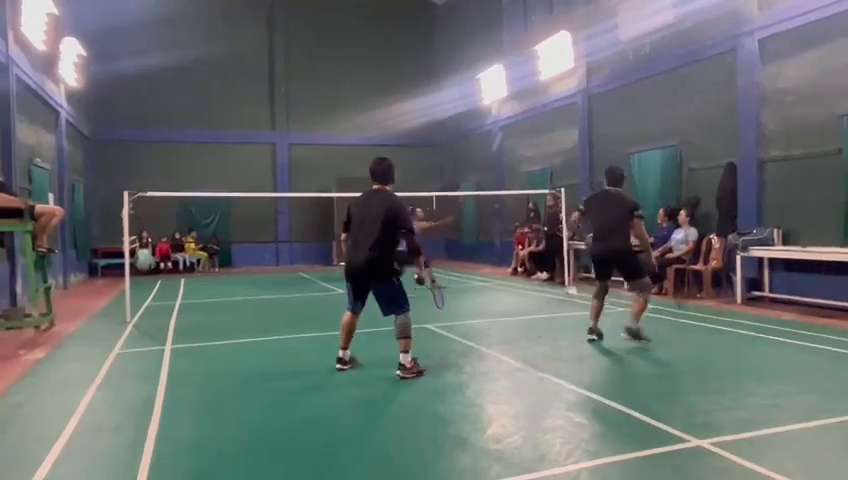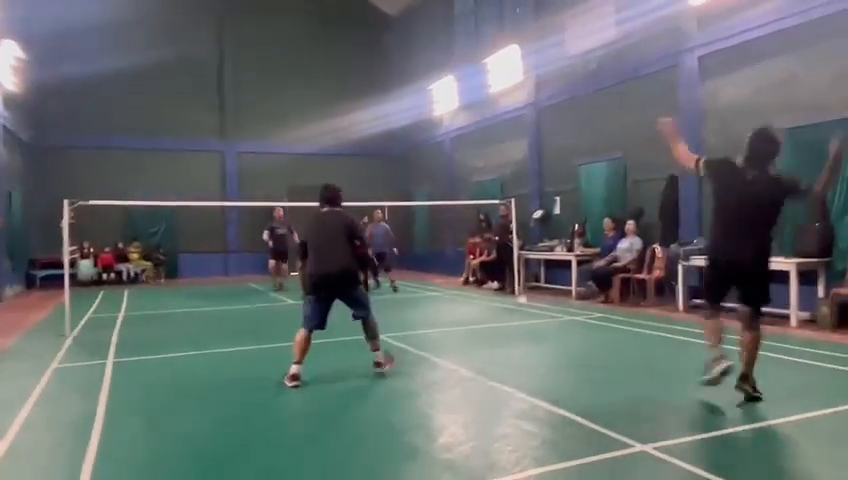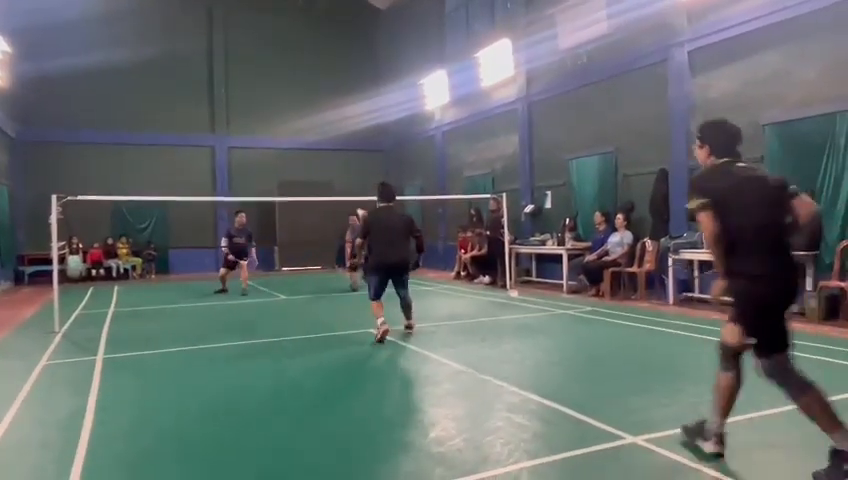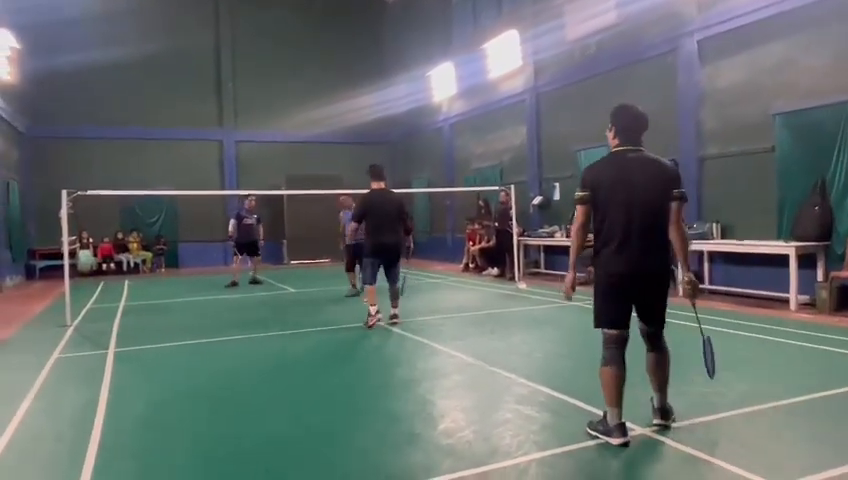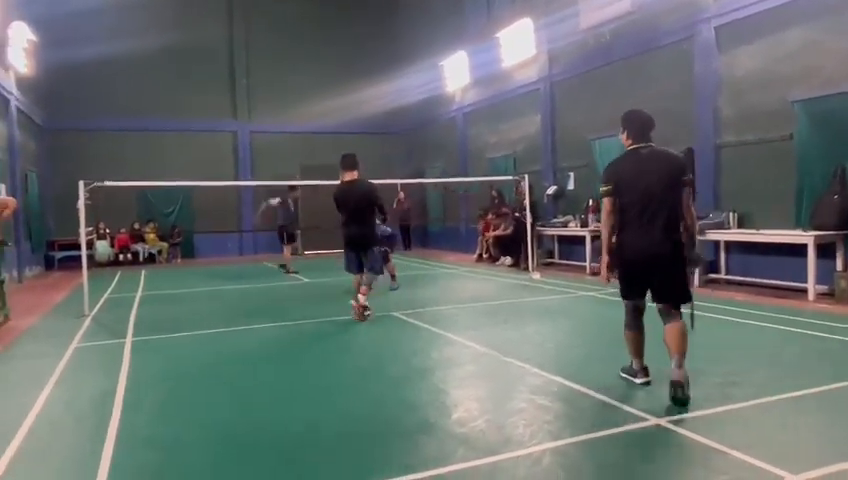
dt=1s
person 1, frame 1
left shoulder: (592, 200)
right shoulder: (630, 203)
left elbow: (574, 219)
right elbow: (640, 233)
left hip: (597, 250)
right hip: (620, 250)
left knee: (601, 288)
right knee: (643, 286)
left ankle: (593, 329)
right ankle: (633, 327)
person 1, frame 2
left shoulder: (724, 170)
right shoulder: (778, 185)
left elbow: (685, 158)
right elbow: (818, 191)
left wrist: (671, 135)
right wrist: (834, 160)
left hip: (721, 257)
right hip: (755, 261)
left knee: (712, 308)
right knee: (751, 318)
left ankle: (717, 358)
right ankle: (747, 379)
person 1, frame 3
left shoulder: (704, 182)
right shoulder: (763, 178)
left elbow: (710, 233)
right elbow: (808, 210)
left wrist: (723, 275)
right wrist: (775, 242)
left hip: (755, 282)
right hip: (782, 276)
left knee: (778, 369)
right knee: (730, 347)
right ankle: (713, 431)
person 1, frame 4
left shoulder: (594, 172)
right shoulder: (666, 171)
left elbow: (580, 226)
right elbow: (674, 225)
left wrist: (572, 269)
right wrist: (685, 269)
left hip: (612, 270)
right hip: (655, 270)
left knee: (613, 343)
right knee: (654, 337)
left ankle: (614, 424)
right ankle: (661, 406)
person 1, frame 5
left shoulder: (614, 169)
right shoulder: (675, 161)
left elbow: (609, 214)
right elbow: (686, 208)
left wrist: (606, 255)
left hip: (630, 251)
right hip: (667, 249)
left knee: (633, 309)
right knee: (671, 311)
left ankle: (638, 368)
right ankle: (677, 370)
person 2, frame 1
left shoulder: (356, 203)
right shoulder: (395, 203)
left elbow: (344, 238)
right elbow: (409, 240)
right wrist: (419, 267)
left hip: (354, 267)
right hip: (379, 266)
left knee: (353, 311)
right knee: (401, 311)
left ankle: (343, 356)
right ankle: (406, 363)
person 2, frame 2
left shoulder: (311, 226)
right shoulder: (347, 220)
left elbow: (302, 260)
left wrist: (305, 284)
left hip: (316, 279)
right hip: (345, 276)
left knee: (307, 327)
right knee: (366, 316)
left ankle: (294, 372)
right ankle: (379, 359)
person 2, frame 3
left shoulder: (371, 217)
right shoulder: (404, 217)
left elbow: (359, 243)
right elbow: (419, 239)
left wrist: (360, 257)
right wrist: (417, 258)
left hip: (378, 264)
right hip: (401, 263)
left knee: (375, 298)
right knee: (403, 294)
left ankle: (381, 322)
right ankle: (409, 323)
person 2, frame 4
left shoulder: (366, 199)
right shoulder: (397, 198)
left elbow: (355, 224)
right elbow: (406, 223)
left wrist: (350, 236)
right wrist: (409, 241)
left hip: (373, 247)
right hip: (394, 246)
left knee: (369, 282)
right knee: (393, 281)
left ankle: (374, 311)
right ankle: (394, 313)
person 2, frame 5
left shoulder: (338, 191)
right shoulder: (368, 187)
right elbow: (380, 208)
right wrist: (383, 217)
left hip: (350, 237)
right hip: (367, 236)
left knee: (358, 272)
right knee: (372, 270)
left ankle: (363, 305)
right ankle: (361, 299)
